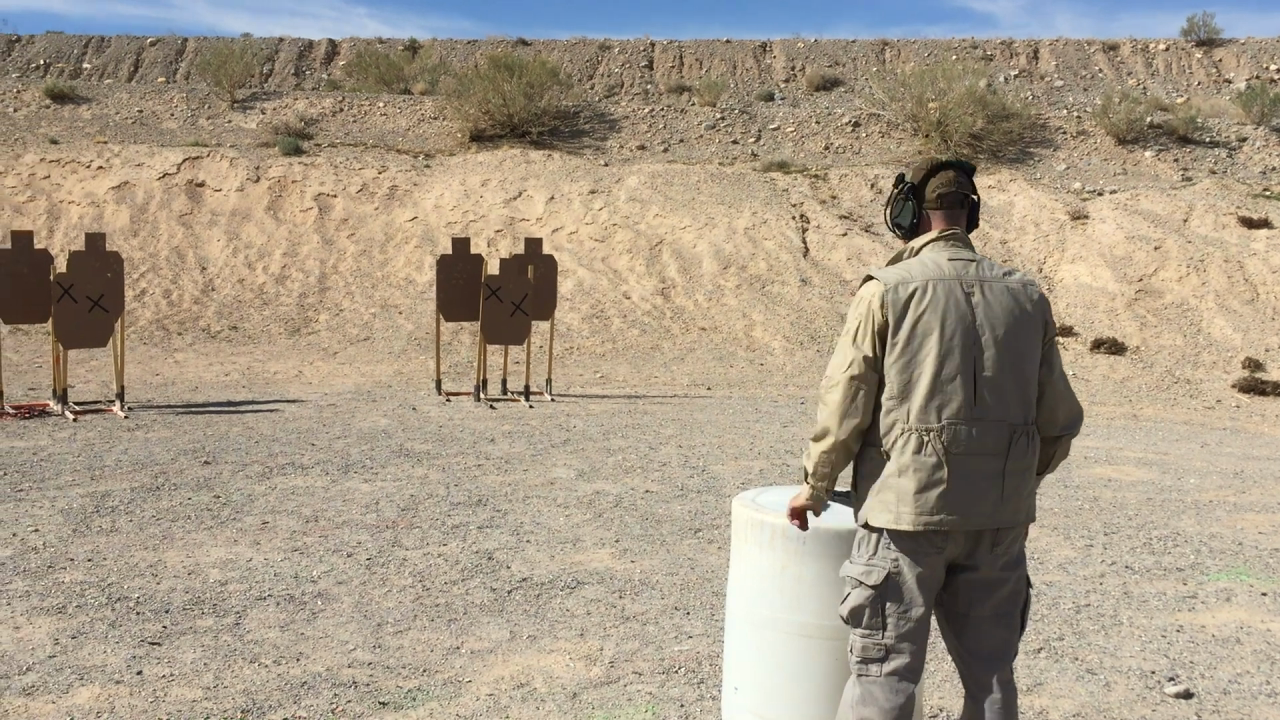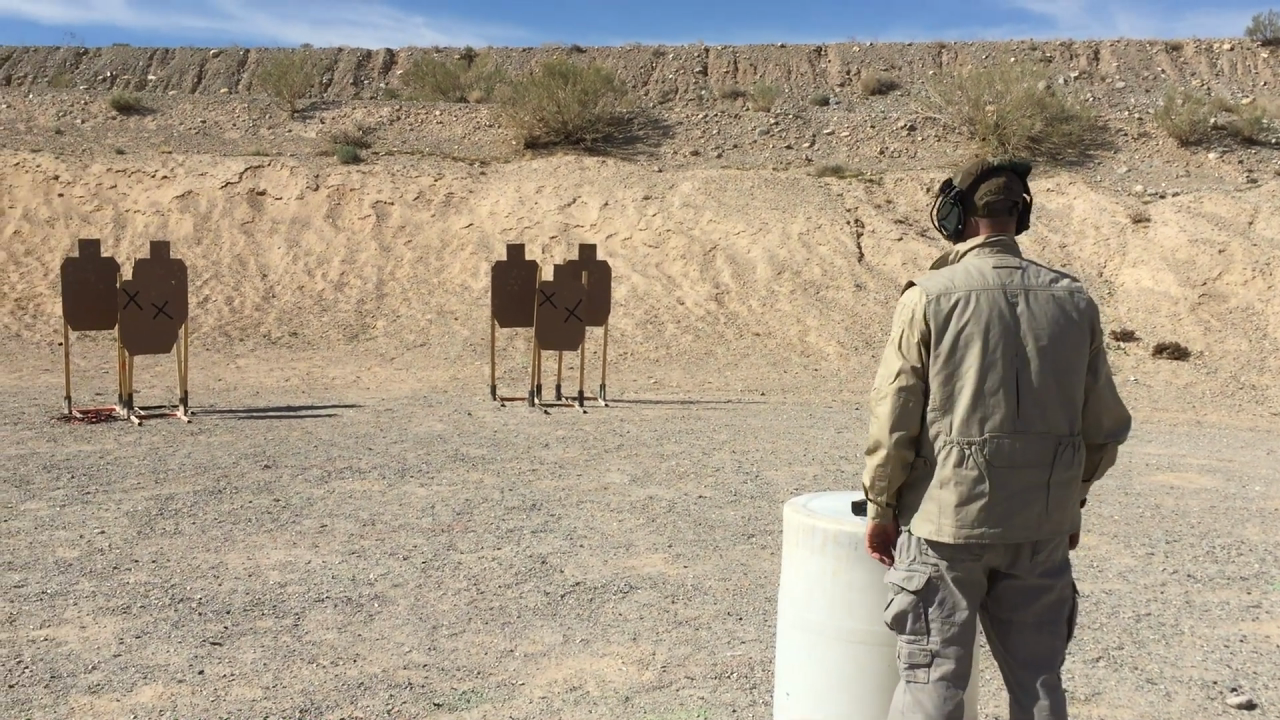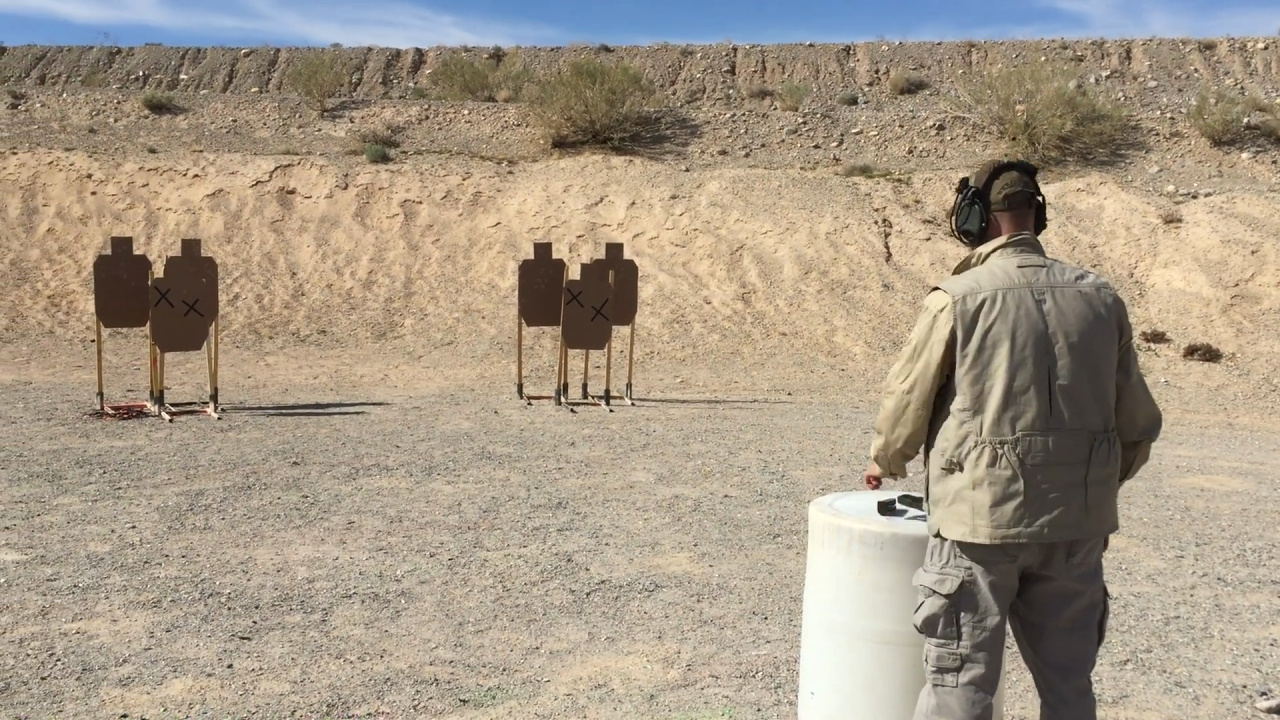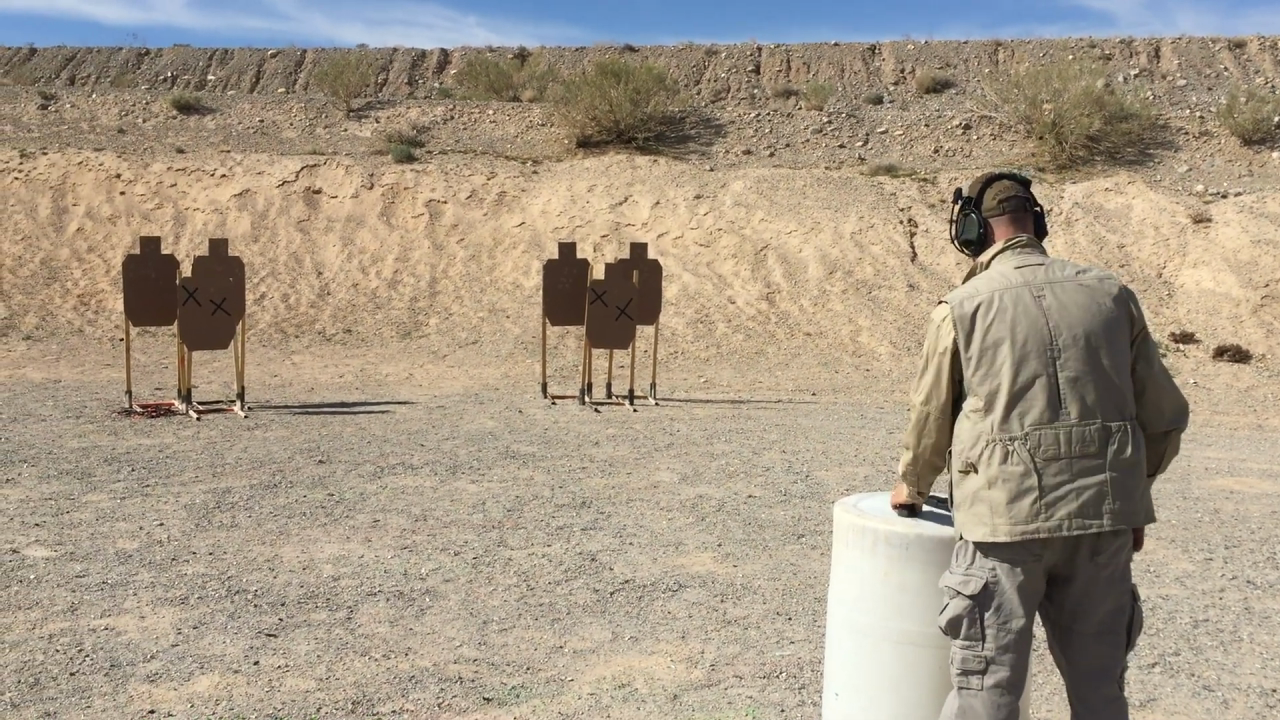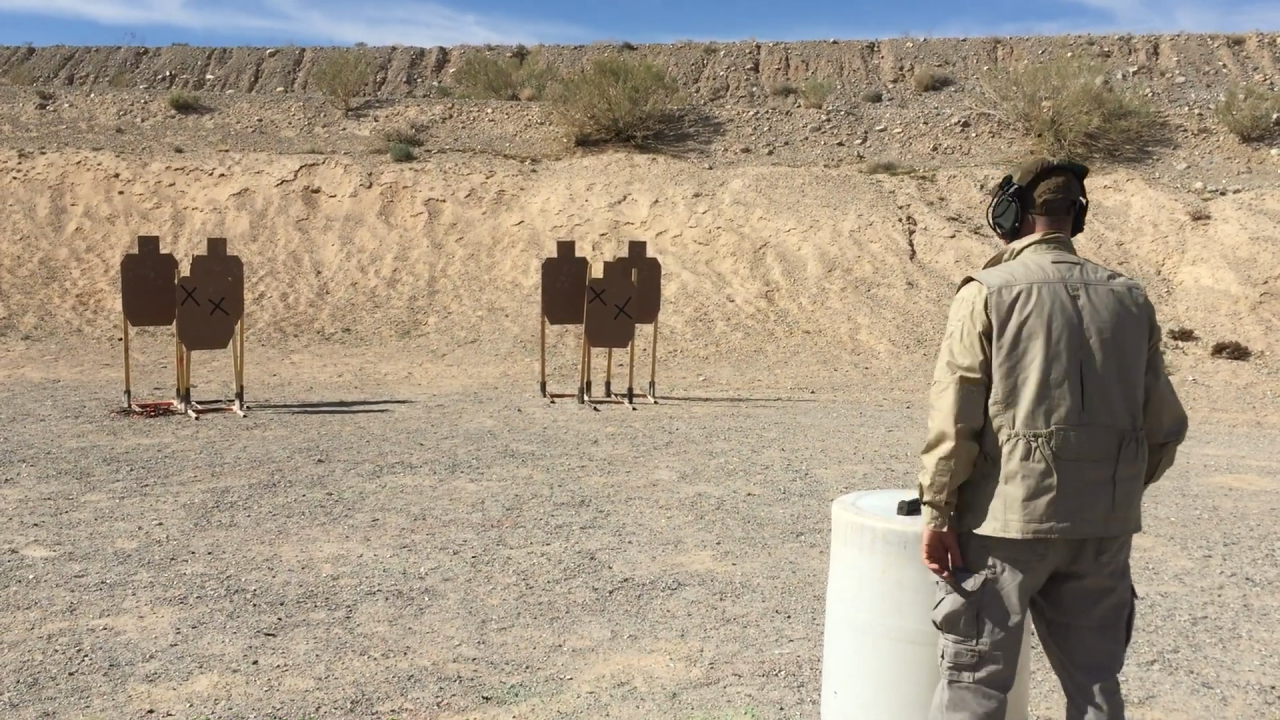
dt=1s
person 1, frame 1
left shoulder: (887, 290)
right shoulder: (1026, 295)
left elbow: (843, 407)
right elbow: (1058, 417)
left wrist: (814, 486)
left hip: (906, 509)
right hip: (997, 515)
left knee: (882, 671)
right knee: (989, 671)
person 1, frame 2
left shoulder: (930, 297)
right shoulder: (1073, 301)
left elbow: (893, 418)
right elbow: (1104, 424)
left wrist: (880, 507)
right wrist: (1072, 498)
left hip: (948, 518)
right hip: (1041, 524)
person 1, frame 3
left shoulder: (956, 300)
right shoulder: (1100, 299)
left elbow: (907, 405)
right elbow: (1137, 423)
left wrist: (885, 462)
left hip: (981, 517)
right hip: (1074, 522)
person 1, frame 4
left shoulder: (961, 308)
right shoulder: (1111, 294)
left elbow: (930, 418)
right elbow: (1163, 416)
left wrist: (911, 486)
right wrist: (1129, 494)
left hip: (1006, 517)
right hip: (1103, 516)
person 1, frame 5
left shoulder: (987, 294)
right shoulder: (1129, 299)
left elbow: (954, 417)
right elbow: (1163, 424)
left wrist: (937, 510)
left hip: (1007, 518)
right hip: (1101, 522)
